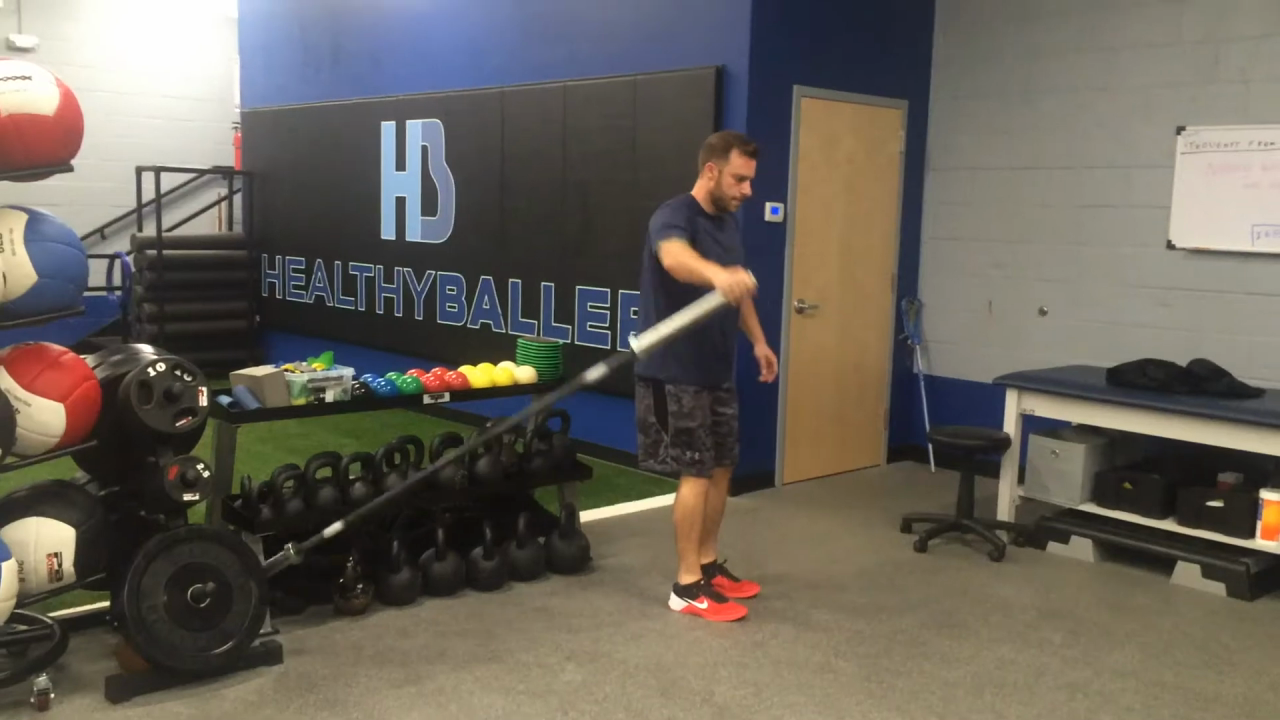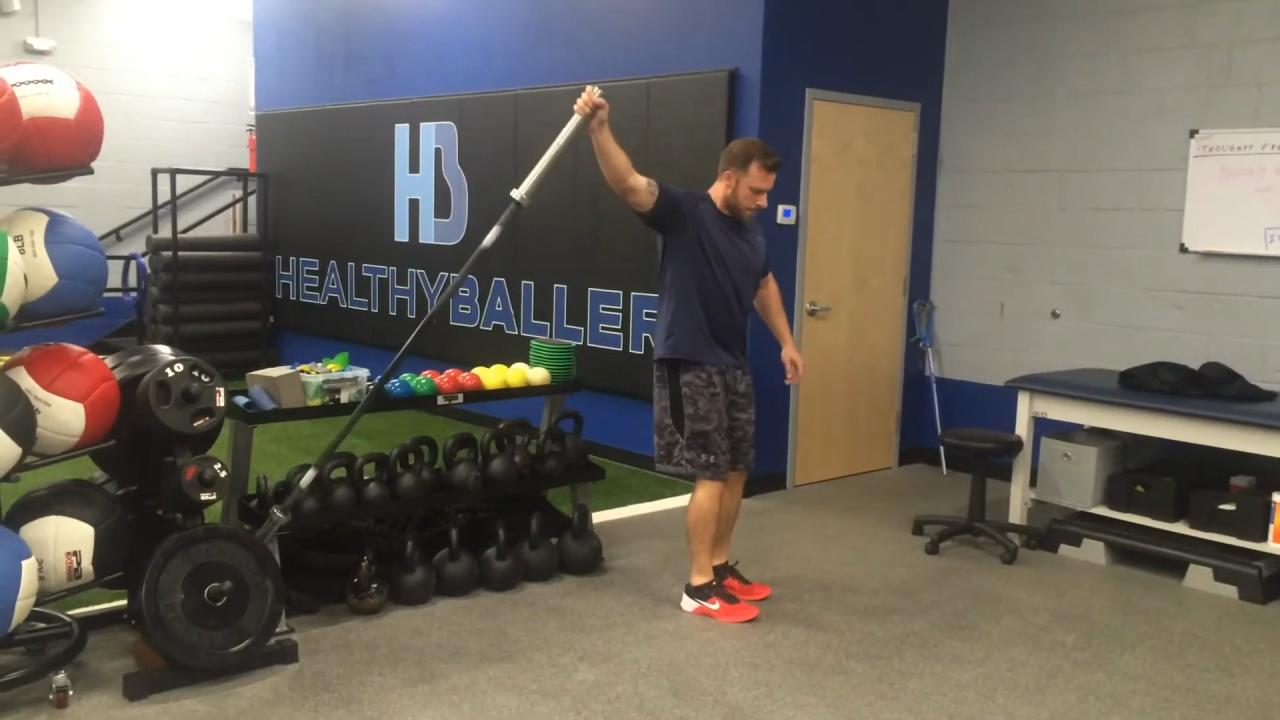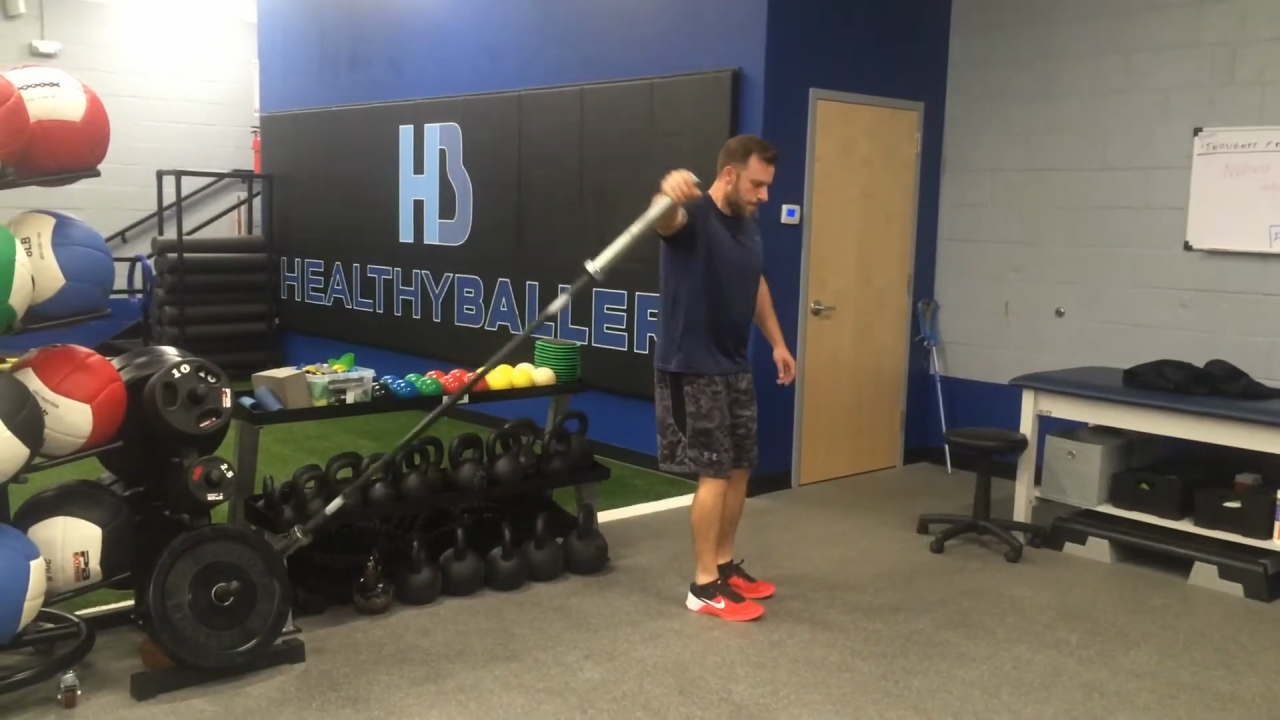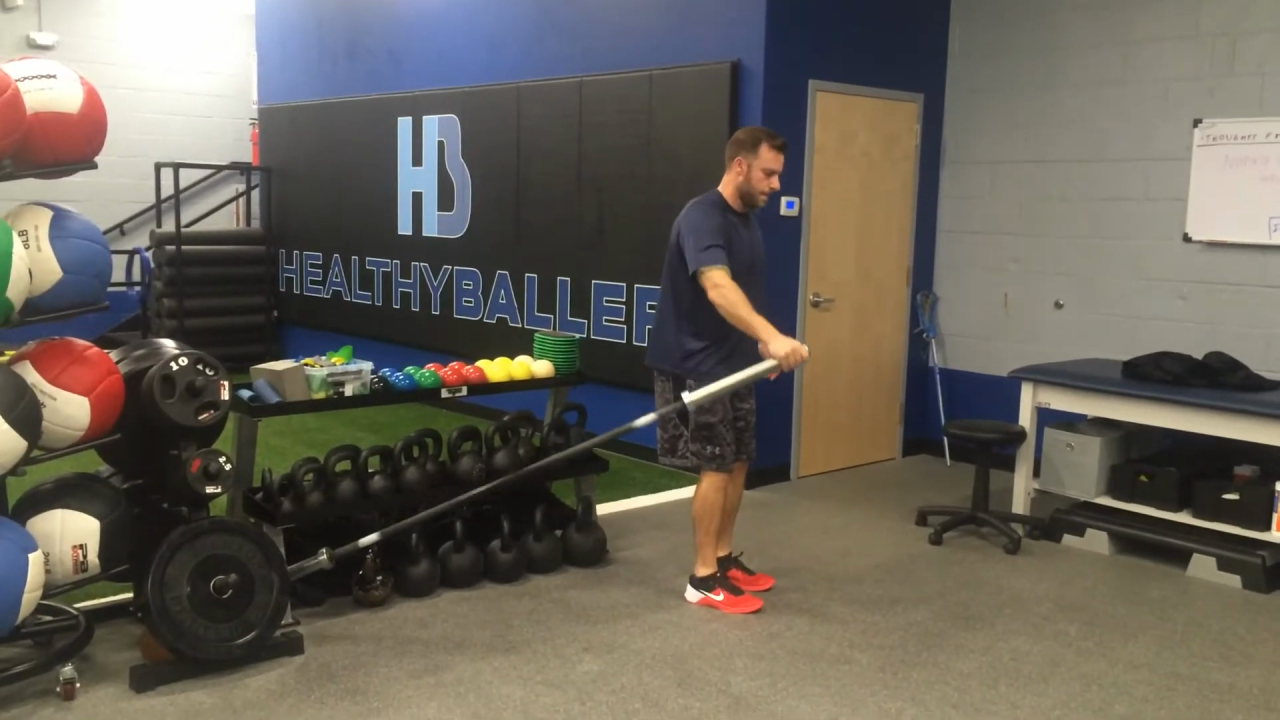
dt=0.7s
person 1, frame 1
left shoulder: (728, 220)
right shoulder: (675, 217)
right elbow: (675, 256)
left wrist: (759, 341)
right wrist: (718, 275)
left hip: (716, 367)
right hip: (675, 371)
left knee: (721, 468)
right knee: (696, 471)
left ankle: (709, 565)
right ankle: (688, 585)
person 1, frame 2
left shoulder: (750, 230)
right shoulder: (684, 211)
left elbow: (764, 286)
right elbow: (626, 183)
left wrist: (787, 343)
right wrist: (598, 128)
left hip: (733, 366)
right hip: (689, 366)
left knee: (736, 471)
right knee: (711, 474)
left ankle: (720, 566)
right ankle: (699, 587)
person 1, frame 3
left shoulder: (747, 227)
right shoulder: (694, 218)
right elbow: (665, 219)
left wrist: (778, 343)
right wrist: (670, 192)
left hip: (734, 367)
right hip: (693, 369)
left knee: (739, 469)
right knee: (714, 473)
left ankle: (725, 566)
right ankle: (705, 587)
person 1, frame 4
left shoulder: (747, 218)
right shoulder: (703, 217)
right elbow: (718, 287)
left wrist: (760, 341)
right wrist: (771, 336)
left hip: (732, 363)
right hip: (696, 365)
left knee: (737, 463)
right knee: (715, 467)
left ankle: (724, 559)
right ankle: (704, 578)
